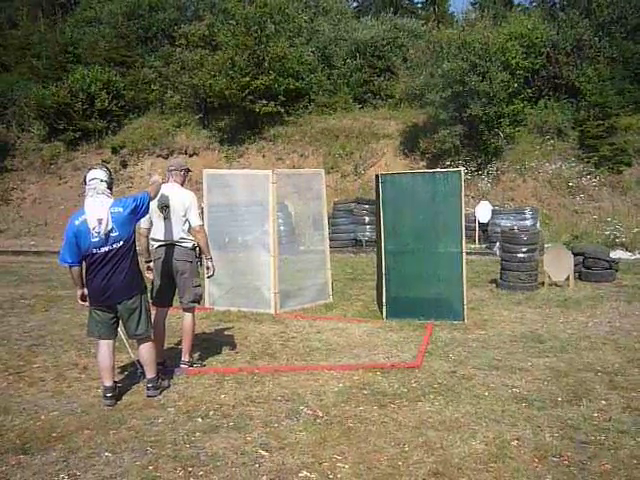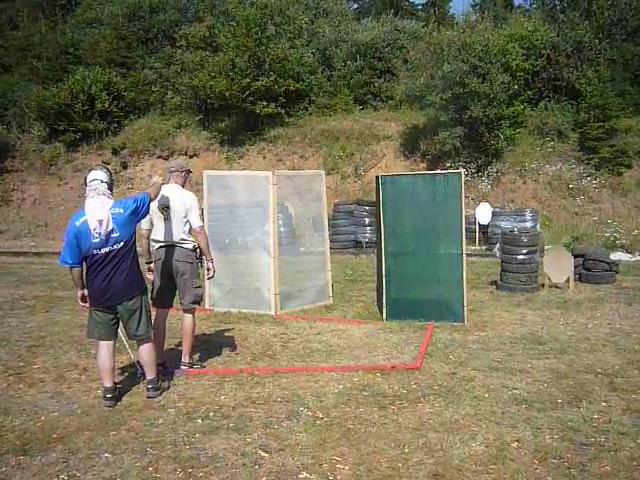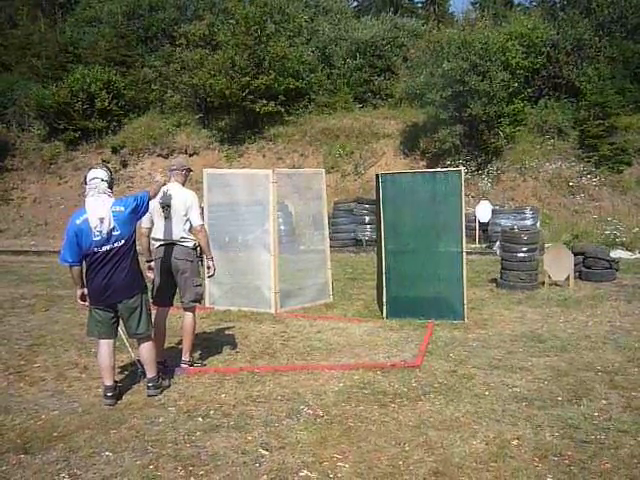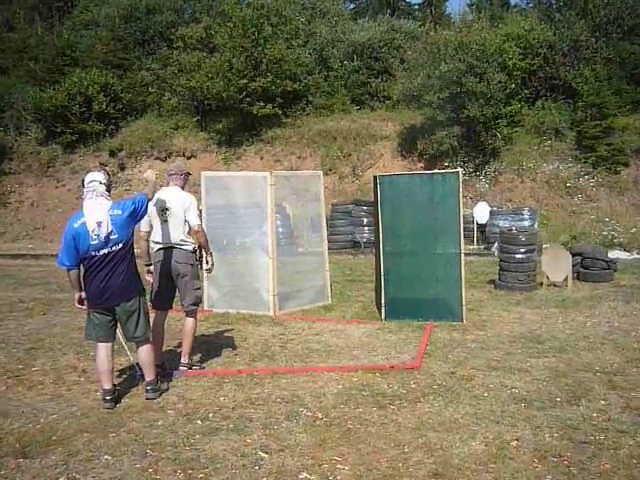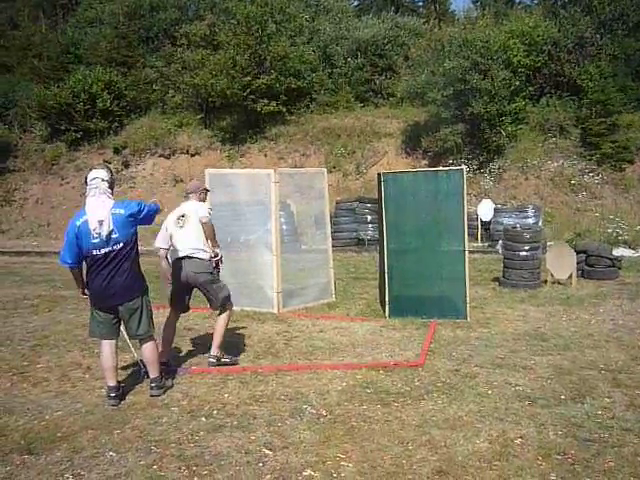
dt=0.3s
person 1, frame 1
left shoulder: (76, 221)
right shoulder: (125, 208)
left elbow: (74, 262)
right elbow: (150, 194)
left wrist: (80, 287)
right wrist: (157, 182)
left hip: (99, 292)
right hip: (130, 289)
left knee: (105, 340)
right knee: (143, 336)
left ankle: (109, 391)
right ankle: (153, 382)
person 1, frame 2
left shoulder: (77, 222)
right shoulder: (126, 209)
left elbow: (74, 264)
right elbow: (150, 196)
left wrist: (80, 289)
right wrist: (157, 183)
left hip: (99, 293)
right hip: (131, 289)
left knee: (105, 341)
right knee: (143, 337)
left ankle: (109, 392)
right ankle: (153, 383)
person 1, frame 3
left shoulder: (77, 220)
right shoulder: (126, 207)
left elbow: (74, 262)
right elbow: (150, 194)
left wrist: (80, 287)
right wrist: (159, 183)
left hip: (99, 292)
right hip: (131, 288)
left knee: (105, 340)
right knee: (143, 335)
left ankle: (109, 390)
right ankle: (153, 382)
person 1, frame 4
left shoulder: (75, 224)
right shoulder: (124, 211)
left elbow: (71, 266)
right elbow: (147, 197)
left wrist: (78, 291)
right wrist: (151, 181)
left hip: (97, 295)
right hip: (128, 291)
left knee: (103, 344)
right knee: (142, 339)
left ankle: (108, 394)
right ankle: (152, 385)
person 1, frame 5
left shoulder: (77, 221)
right shoulder: (127, 210)
left elbow: (72, 263)
right elbow: (155, 209)
left wrist: (81, 285)
right wrist: (157, 204)
left hip: (100, 293)
right hip: (131, 289)
left knee: (107, 340)
right knee: (145, 336)
left ankle: (112, 390)
right ankle: (156, 382)
person 2, frame 1
left shoulder: (152, 197)
right shoulder: (187, 195)
left elbow: (143, 233)
right elbow: (198, 230)
left wrist: (147, 260)
right wrist: (208, 258)
left hip: (160, 254)
right hip: (183, 253)
left knee: (160, 309)
right knee: (188, 308)
left ankle: (158, 359)
right ankle: (186, 359)
person 2, frame 2
left shoulder: (153, 198)
right shoulder: (187, 197)
left elbow: (144, 234)
right elbow: (198, 231)
left wrist: (148, 261)
right wrist: (209, 259)
left hip: (161, 255)
right hip: (183, 254)
left knee: (161, 310)
right knee: (188, 310)
left ankle: (159, 360)
right ankle: (186, 360)
person 2, frame 3
left shoulder: (153, 196)
right shoulder: (188, 195)
left elbow: (144, 232)
right elbow: (198, 230)
left wrist: (148, 260)
right wrist: (209, 258)
left hip: (161, 254)
right hip: (184, 253)
left knee: (161, 309)
right knee: (189, 308)
left ankle: (159, 358)
right ankle: (186, 358)
person 2, frame 4
left shoulder: (153, 200)
right shoulder: (186, 198)
left elbow: (143, 236)
right elbow: (197, 229)
left wrist: (148, 264)
right wrist: (208, 253)
left hip: (161, 258)
right hip: (184, 256)
left knee: (160, 312)
right knee: (191, 312)
left ankle: (157, 361)
right ankle: (185, 360)
person 2, frame 5
left shoulder: (171, 216)
right shoulder: (202, 207)
left elbow: (162, 253)
right elbow: (205, 221)
left wrist: (171, 280)
right wrist: (215, 247)
left hip: (179, 268)
right hip: (202, 266)
left knee: (174, 314)
right knee: (225, 308)
left ankle: (163, 357)
right ankle: (215, 353)
